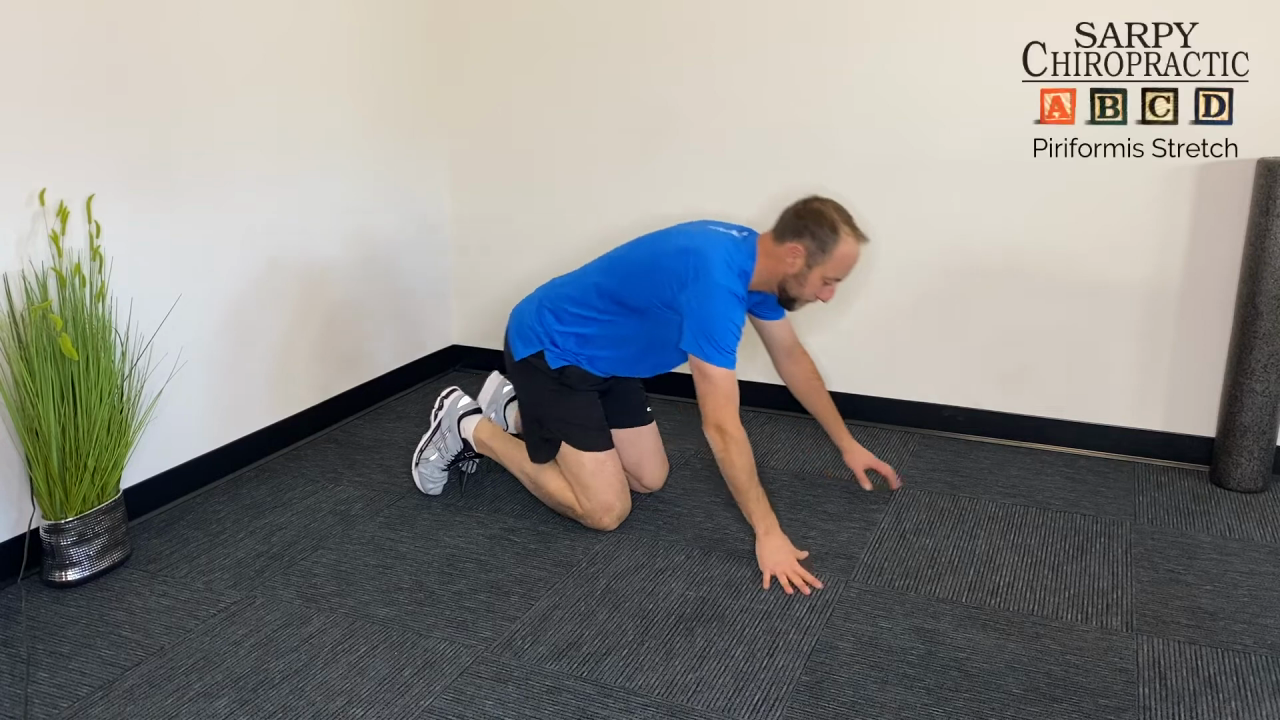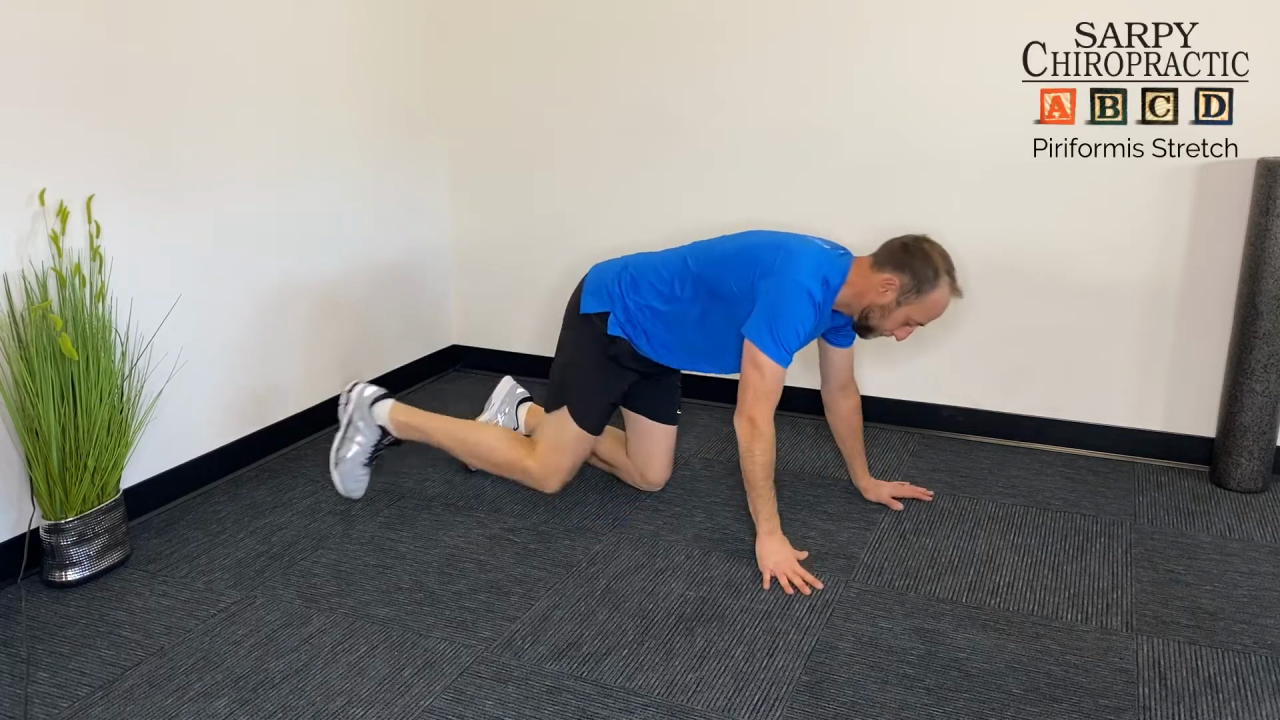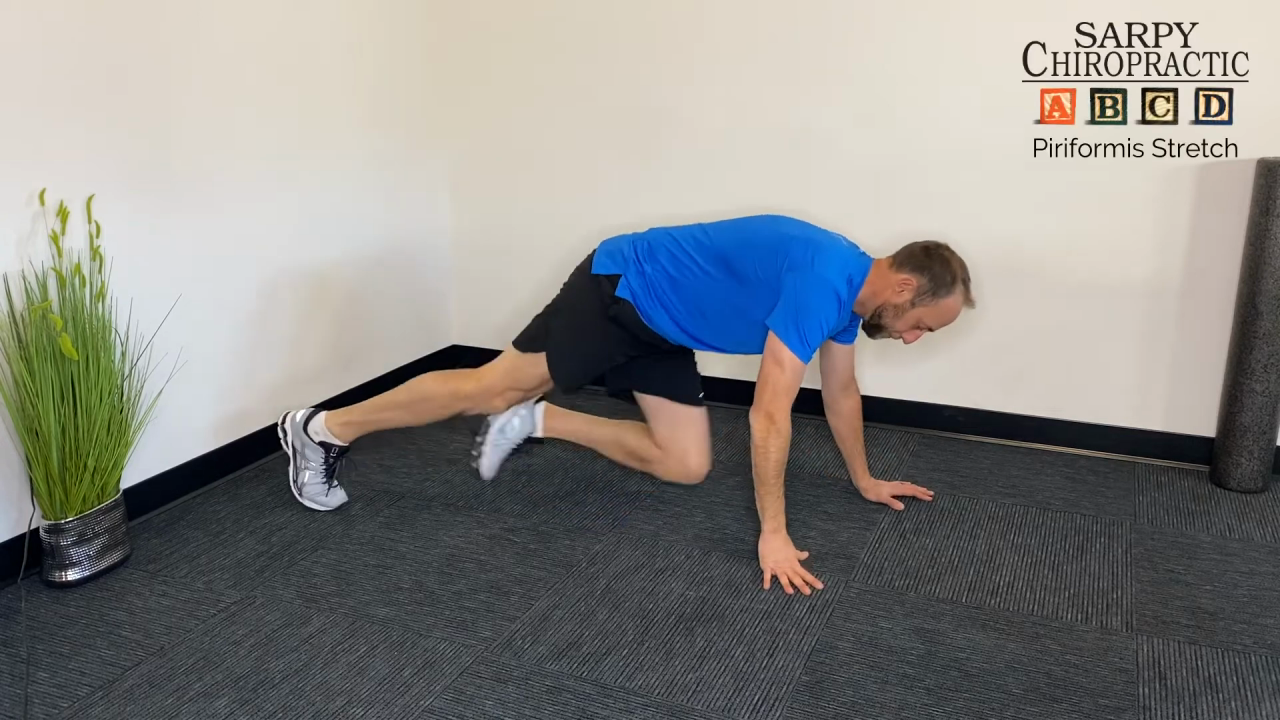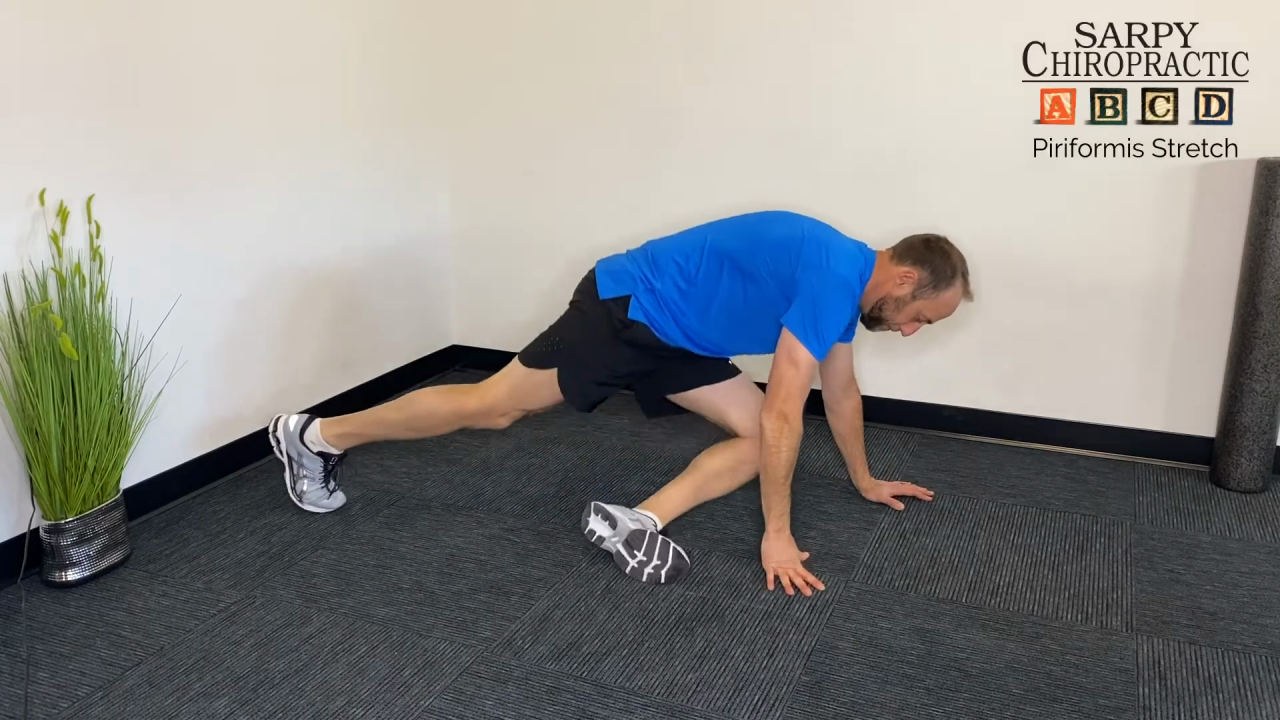
dt=0.5s
person 1, frame 1
left shoulder: (757, 264)
right shoulder: (715, 281)
left elbow: (791, 358)
right elbow: (721, 426)
left wrist: (846, 444)
right wrist: (767, 531)
left hip: (597, 351)
right hip: (548, 349)
left knee: (650, 478)
right knee: (605, 510)
left ankle: (512, 408)
right ankle: (471, 429)
person 1, frame 2
left shoulder: (843, 287)
right shoulder: (800, 285)
left elbow: (841, 392)
right elbow: (753, 421)
left wrist: (866, 481)
right wrist: (769, 536)
left hip: (649, 336)
right hip: (612, 317)
left knee: (648, 476)
right knee: (547, 473)
left ankle: (524, 412)
right ankle: (387, 415)
person 1, frame 3
left shoulder: (853, 290)
right shoulder: (823, 281)
left elbow: (841, 391)
right elbow: (770, 417)
left wrist: (864, 480)
right wrist: (774, 534)
left hip: (658, 321)
right hip: (619, 289)
left knee: (687, 463)
right knee: (492, 389)
left ankle: (531, 420)
right ankle: (322, 430)
person 1, frame 4
left shoulder: (849, 282)
right shoulder: (836, 278)
left elbow: (840, 390)
right elbow: (787, 415)
left wrist: (865, 481)
right wrist: (777, 535)
left hip: (668, 332)
right hip: (626, 309)
left knee: (756, 437)
right knee: (492, 407)
left ankle: (638, 521)
right ankle: (318, 438)
